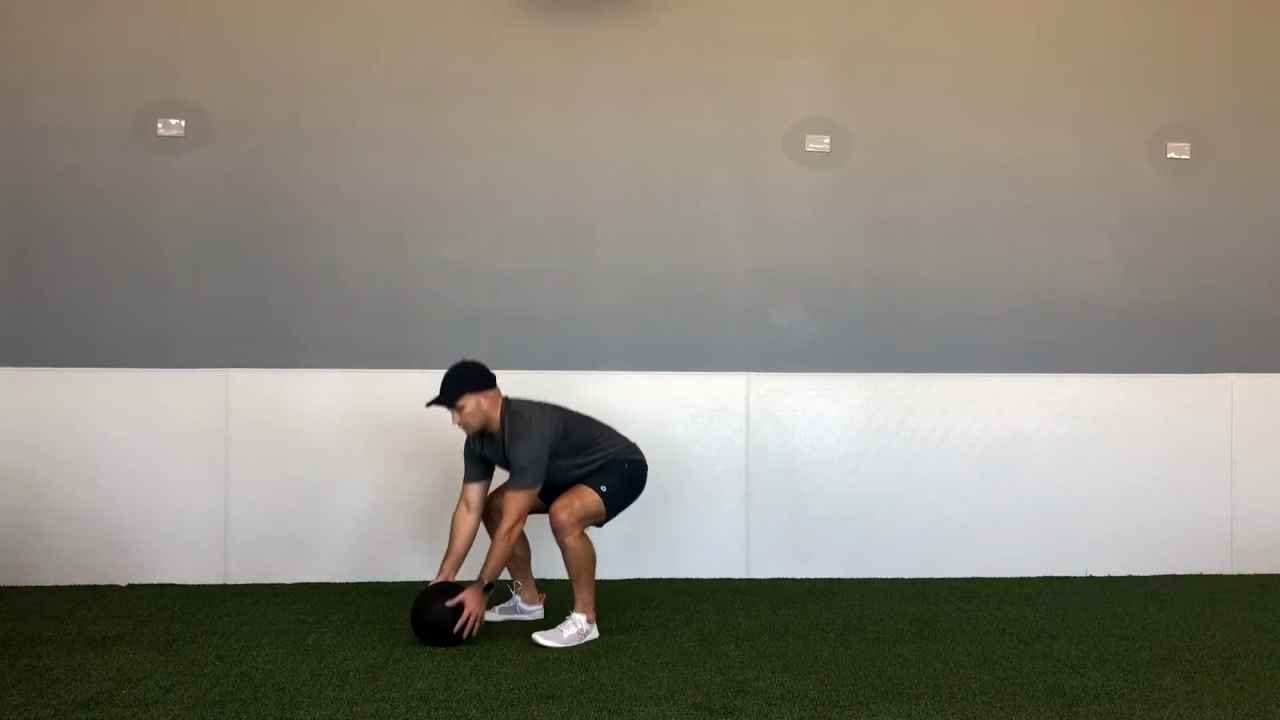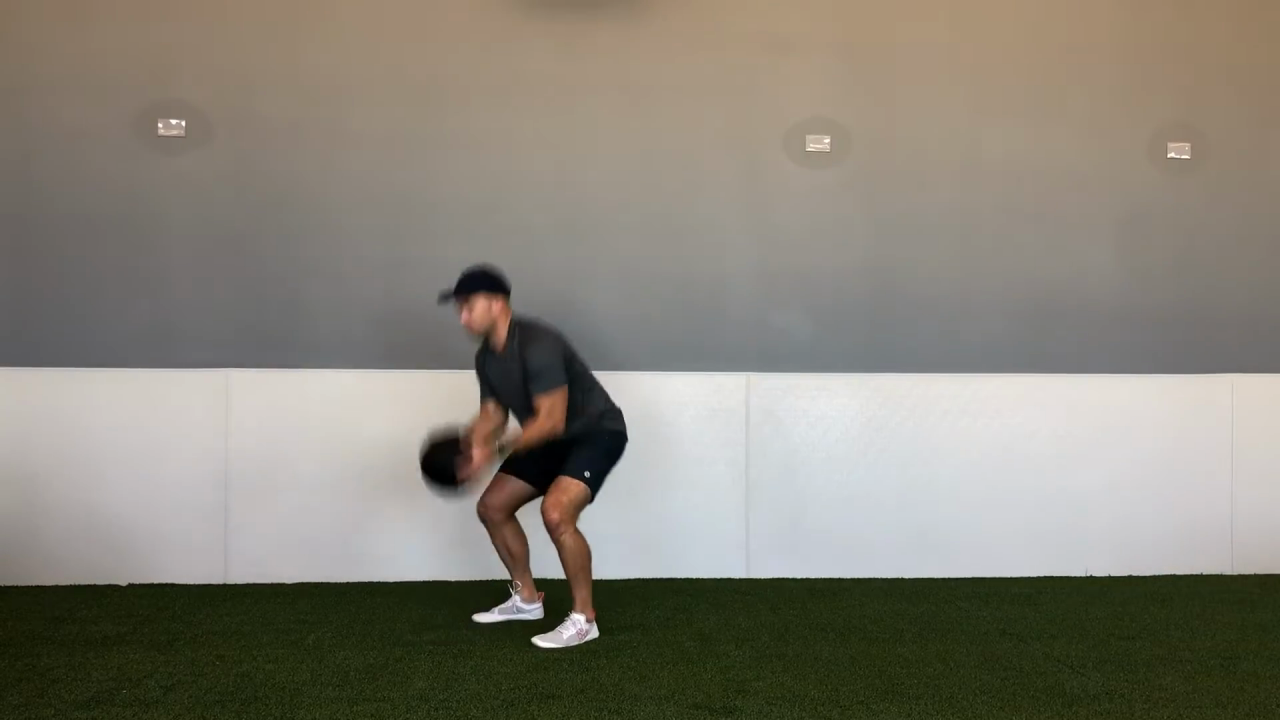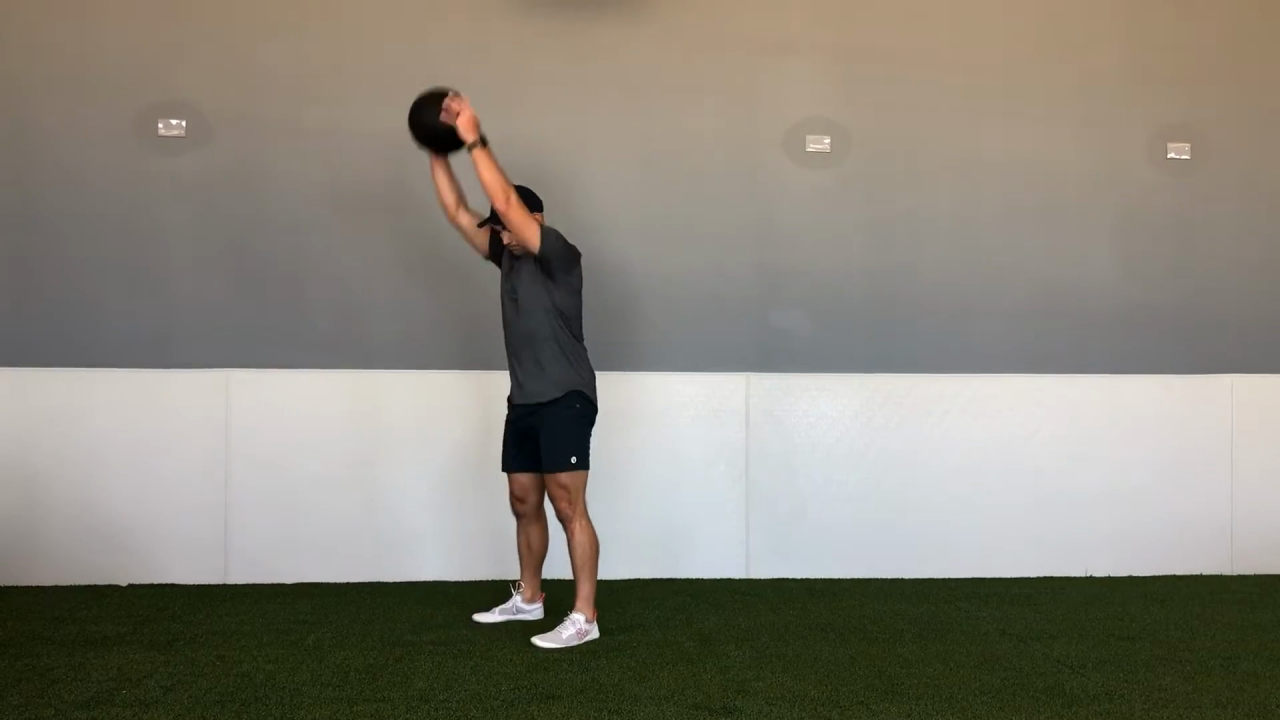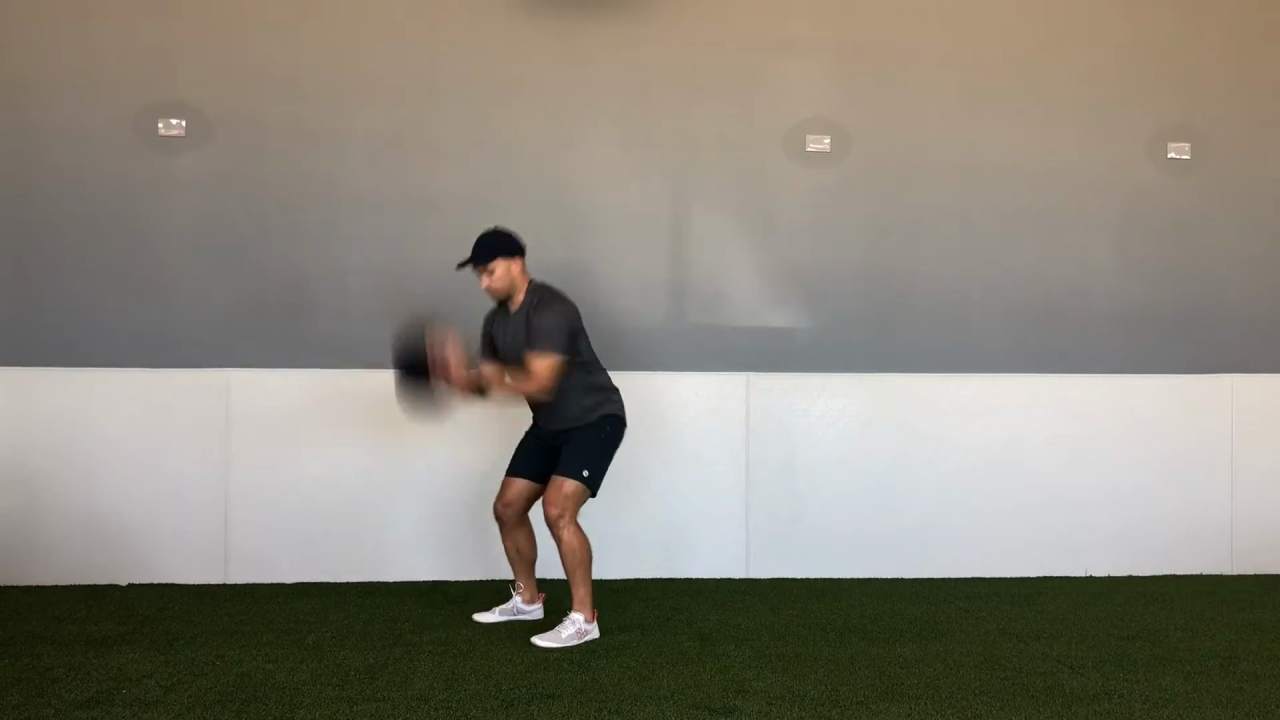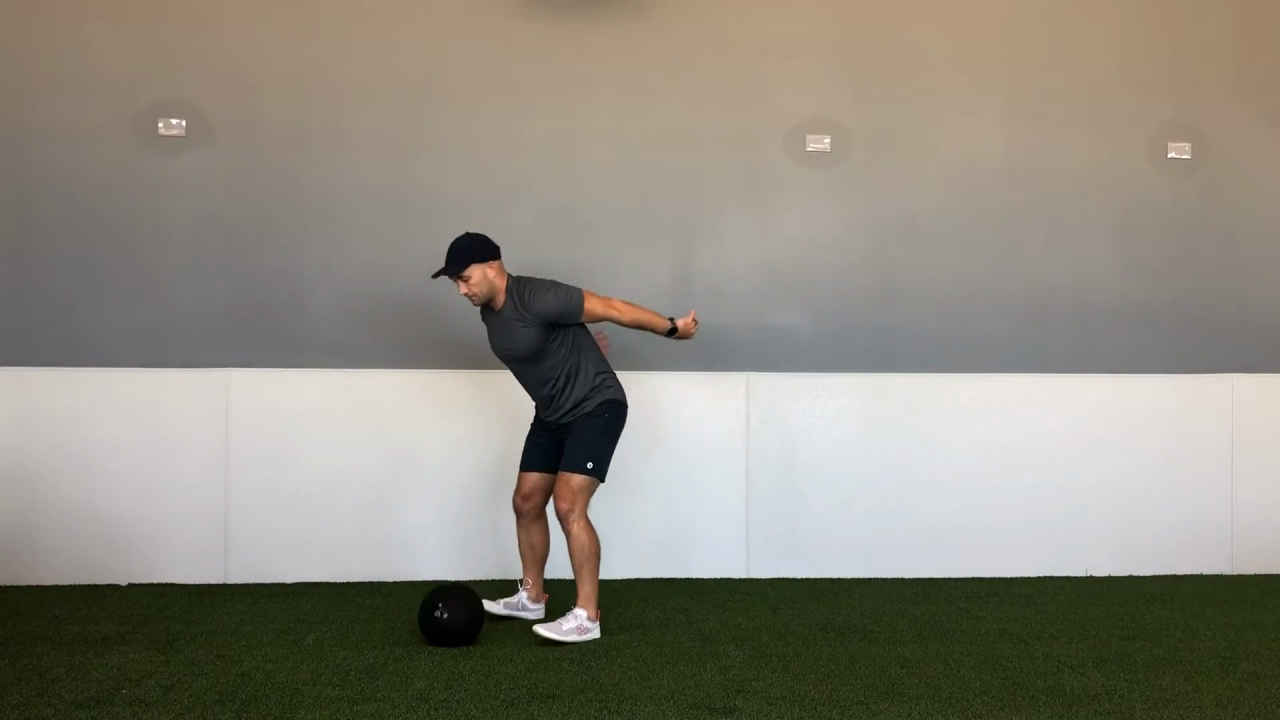
dt=0.4s
person 1, frame 1
left shoulder: (527, 433)
right shoulder: (479, 440)
left elbow: (513, 521)
right elbow: (468, 507)
left wrist: (481, 588)
right wrist: (445, 575)
left hip: (621, 467)
left knee: (564, 516)
right knee: (493, 509)
left ankle: (584, 618)
right ankle: (528, 599)
person 1, frame 2
left shoulder: (538, 345)
right shoulder: (486, 356)
left elbow: (552, 420)
right elbow: (492, 416)
left wrist: (495, 449)
right wrist: (468, 447)
left hip: (598, 433)
right hip: (552, 437)
left knee: (556, 512)
right knee: (493, 506)
left ankle: (584, 618)
right ankle: (527, 598)
person 1, frame 3
left shoulder: (560, 256)
right shoulder: (510, 259)
left elbow: (506, 204)
right elbow: (459, 213)
left wrist: (475, 142)
right wrist: (438, 153)
left hip: (564, 401)
right hip: (524, 404)
left knee: (568, 508)
right knee: (524, 504)
left ankle: (584, 618)
right ankle: (529, 598)
person 1, frame 4
left shoulder: (552, 311)
right shoulder: (497, 320)
left elbow: (539, 385)
right elbow: (484, 378)
left wrist: (489, 378)
right wrist: (464, 375)
left hip: (594, 419)
right hip: (550, 426)
left knee: (558, 511)
right knee: (507, 507)
left ankle: (584, 618)
right ankle: (527, 598)
person 1, frame 5
left shoulder: (536, 298)
right shoulder: (489, 311)
left elbow: (610, 307)
left wrist: (671, 328)
right wrist: (587, 342)
left hip: (595, 407)
right hip: (552, 413)
left knee: (568, 504)
right knee: (525, 502)
left ankle: (586, 615)
right ankle: (531, 596)
